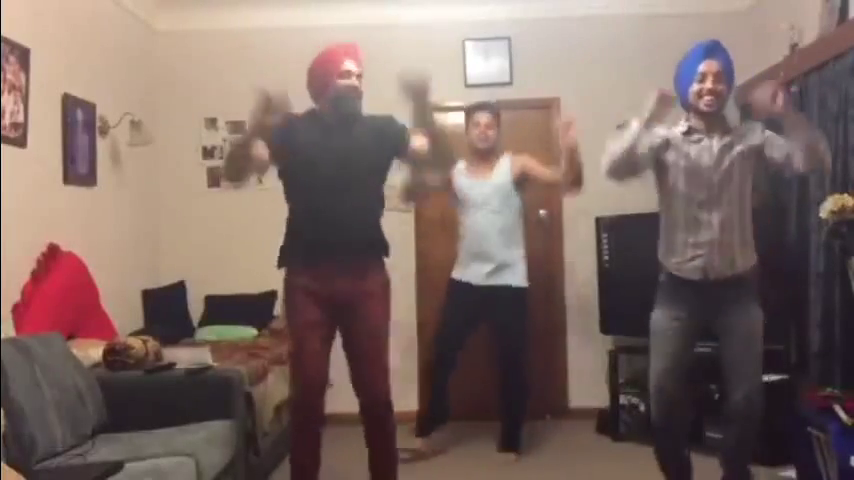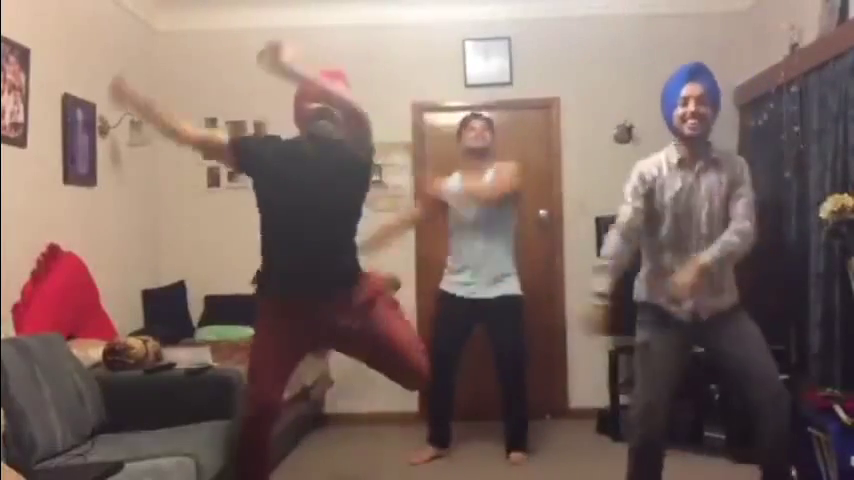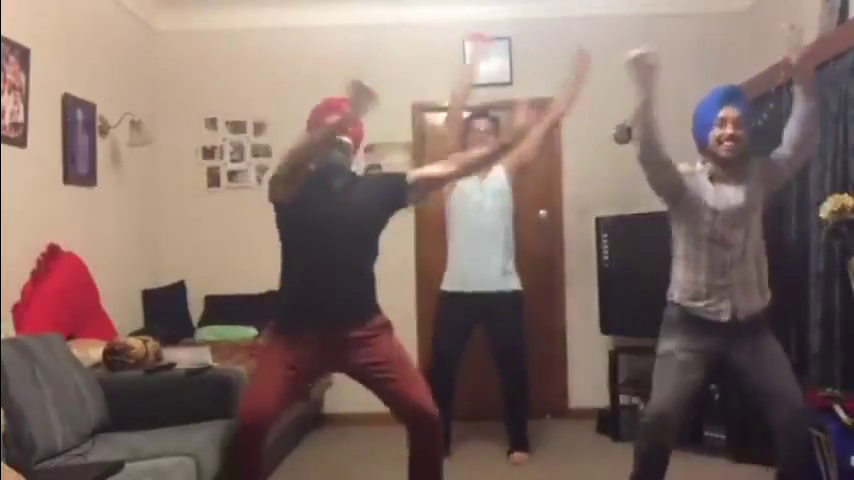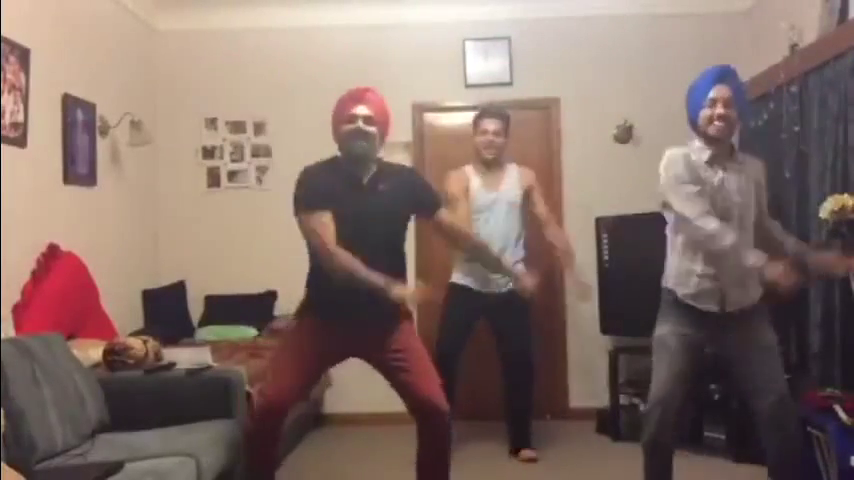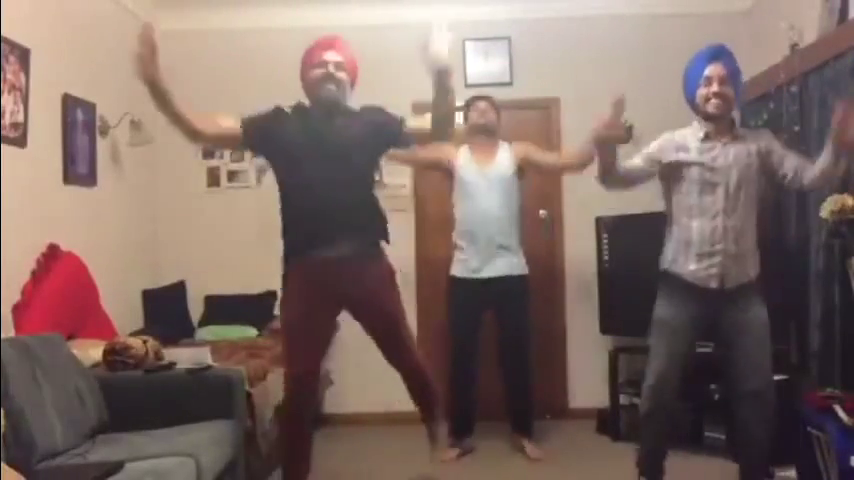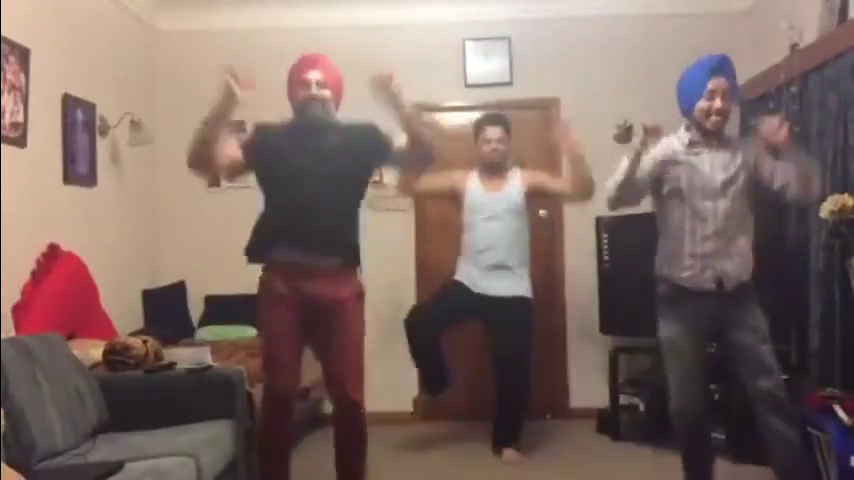
dt=0.4s
person 1, frame 1
left shoulder: (752, 141)
right shoulder: (663, 142)
left elbow: (815, 160)
right elbow: (613, 167)
left wrist: (786, 115)
right wrist: (646, 120)
left hip: (735, 285)
right hip: (679, 285)
left knee: (745, 397)
right knee: (665, 391)
person 1, frame 2
left shoulder: (734, 168)
right shoulder: (649, 171)
left elbow: (743, 231)
right elbow: (624, 232)
left wrist: (699, 266)
right wrist: (601, 292)
left hip: (722, 305)
right hip: (662, 309)
left knee: (772, 397)
right knee: (649, 412)
person 1, frame 3
left shoulder: (757, 179)
right shoulder: (678, 184)
left elbow: (798, 147)
right elbow: (649, 153)
left wrist: (804, 81)
right wrist: (646, 93)
left hip: (750, 322)
right hip: (691, 320)
left knee: (793, 414)
right knee: (662, 415)
person 1, frame 4
left shoulder: (753, 171)
right shoulder: (678, 162)
right elbow: (700, 224)
left wrist: (812, 258)
right wrist: (763, 263)
left hip: (743, 305)
right hip: (686, 305)
left knee: (775, 404)
right knee: (662, 405)
person 1, frame 5
left shoulder: (759, 145)
right shoulder: (673, 146)
left elbow: (810, 176)
right elbow: (620, 178)
right wrist: (606, 153)
left hip: (741, 288)
right hip: (683, 286)
left knee: (756, 392)
right knee: (660, 388)
person 1, frame 6
left shoulder: (748, 153)
right shoulder: (663, 155)
left elbow: (807, 191)
right elbow: (616, 198)
left wrist: (788, 151)
right wrist: (637, 153)
left hip: (736, 291)
right hip: (682, 294)
left knee: (771, 390)
right knee: (687, 404)
person 2, frame 1
left shoulder: (382, 131)
right shoulder: (291, 132)
left elbow: (440, 158)
right elbow: (234, 172)
left wrist: (425, 108)
right wrist: (258, 128)
left hip: (365, 276)
right hip: (308, 278)
left knee: (375, 394)
right knee: (307, 390)
person 2, frame 2
left shoulder: (352, 155)
right shoulder: (269, 153)
left elbow: (357, 117)
right elbow: (195, 137)
left wrist: (289, 69)
right wrist: (141, 106)
left hip: (346, 301)
right hip: (284, 307)
left knee: (417, 373)
right knee: (260, 410)
person 2, frame 3
left shoulder: (378, 187)
right shoulder: (290, 185)
left elbow: (451, 169)
right elbow: (290, 170)
left wrist: (510, 144)
right wrist: (324, 132)
left hip: (363, 328)
right hip: (297, 331)
left knee: (424, 417)
right knee: (251, 422)
person 2, frame 4
left shoulder: (407, 181)
right shoulder: (315, 181)
left elbow: (458, 234)
right elbow: (326, 250)
left wrist: (509, 271)
right wrist: (389, 287)
left hip: (388, 317)
right hip: (325, 317)
left knee: (435, 411)
right knee: (267, 410)
person 2, frame 5
left shoulder: (372, 124)
right shoulder: (278, 125)
right elbow: (202, 131)
right wrist: (158, 87)
left hip: (365, 264)
right hip: (304, 273)
left knee: (405, 358)
right knee: (300, 386)
left ankle: (433, 414)
person 2, frame 6
left shoulder: (360, 139)
right shoulder: (269, 140)
left elbow: (424, 154)
right elbow: (201, 162)
left wrist: (397, 103)
right wrist: (226, 104)
left hip: (339, 282)
right hip: (282, 281)
left knee: (349, 398)
right knee: (279, 393)
person 3, frame 1
left shoulder: (518, 165)
right shoulder: (454, 172)
left elbow: (569, 182)
left wrist: (571, 151)
left hip: (509, 281)
right hip: (466, 279)
left knee: (511, 363)
right knee: (441, 355)
left ankle: (510, 441)
right ankle: (427, 434)
person 3, frame 2
left shoulder: (507, 172)
right shoulder: (446, 183)
left elbow: (491, 193)
right elbow: (411, 217)
left wrist: (448, 194)
right wrist: (368, 245)
left hip: (502, 291)
right hip: (456, 291)
left knee: (512, 367)
right knee: (440, 365)
left ankle: (517, 441)
right ankle: (438, 440)
person 3, frame 3
left shoulder: (507, 170)
left elbow: (548, 125)
right elbow: (454, 120)
left wrist: (577, 77)
right wrist: (470, 73)
left hip: (503, 290)
right hip: (457, 290)
left knee: (514, 371)
right knee: (441, 370)
left ankle: (518, 441)
right ankle: (437, 441)
person 3, frame 4
left shoulder: (525, 178)
right shoulder: (458, 180)
left elbow: (549, 224)
left wrist: (568, 257)
right wrist: (503, 265)
left hip: (511, 286)
right hip: (468, 285)
left knee: (519, 365)
right knee: (443, 361)
left ankle: (521, 440)
person 3, frame 5
left shoulder: (515, 153)
right shoulder: (452, 155)
left elbow: (568, 163)
right elbow: (405, 155)
left wrist: (600, 137)
left hip: (511, 272)
right hip: (465, 273)
left knee: (516, 355)
right knee: (461, 358)
left ankle: (524, 432)
right ankle: (461, 435)
person 3, frame 6
left shoulder: (527, 178)
right shoulder: (461, 180)
left elbow: (582, 189)
right elbow: (409, 187)
left wrist: (572, 150)
left hip: (512, 288)
right hip: (468, 281)
left knee: (513, 367)
right knee: (419, 324)
left ankle: (507, 439)
right ankle: (434, 383)
